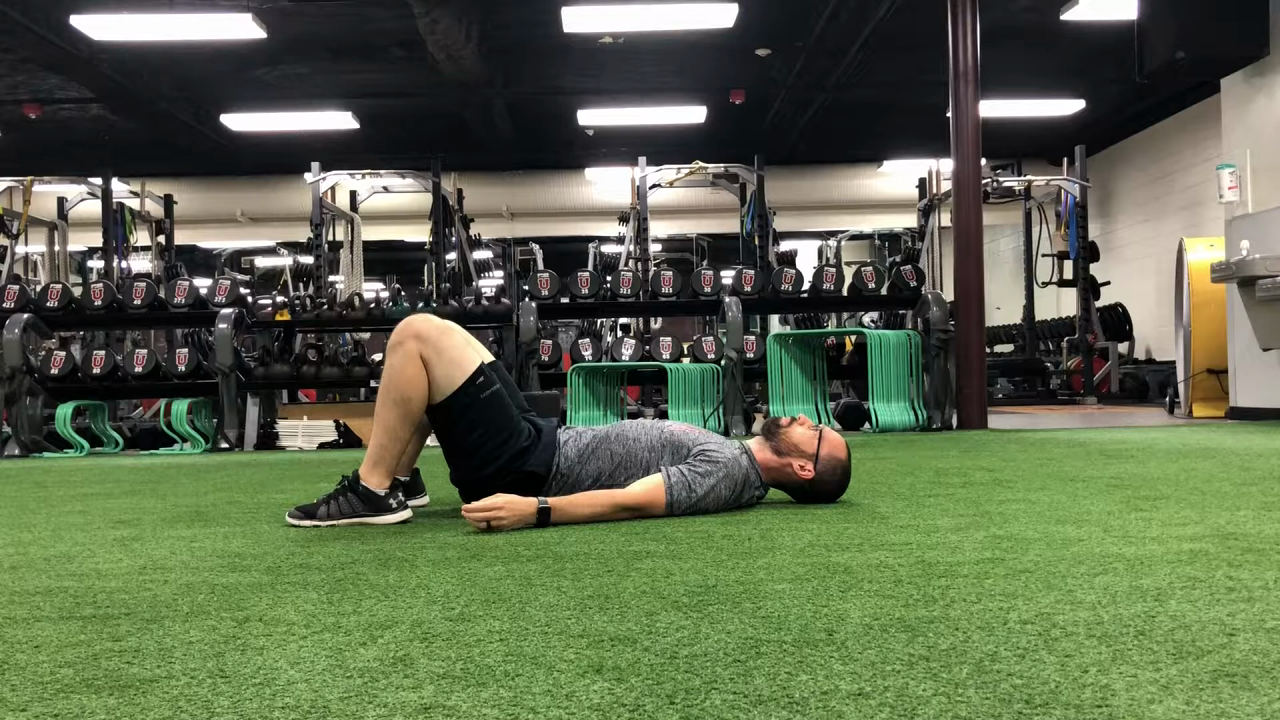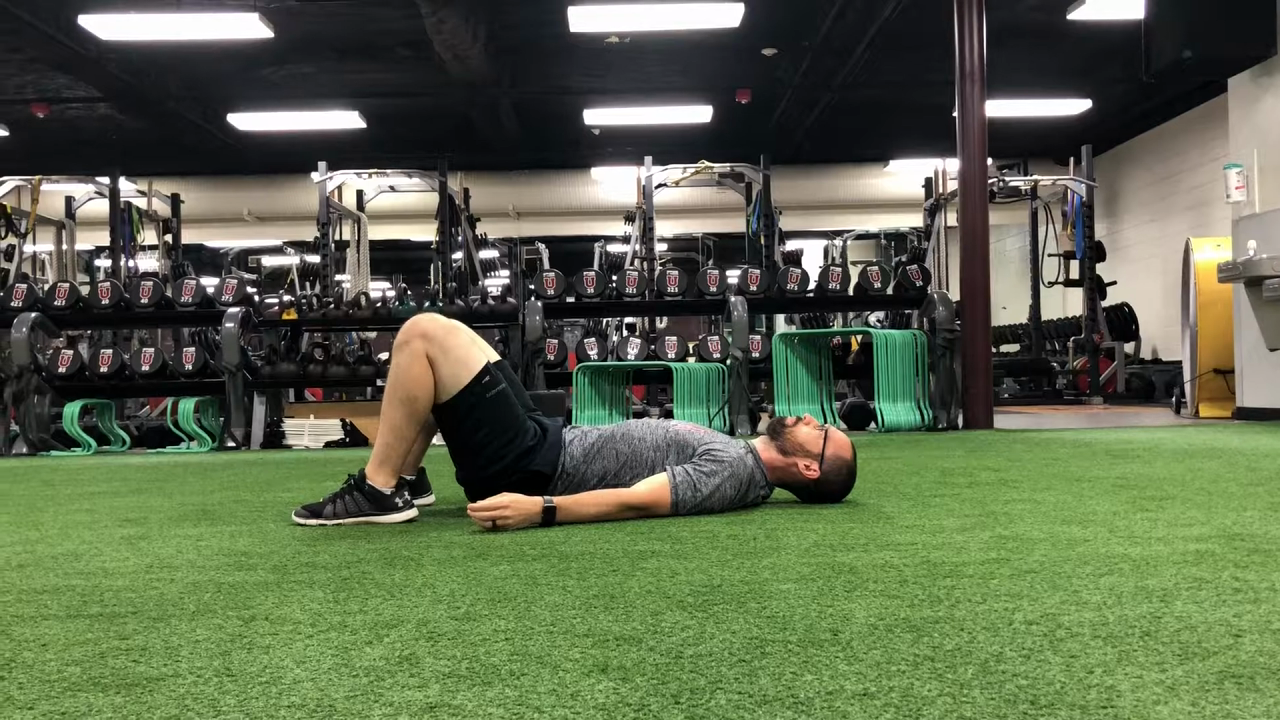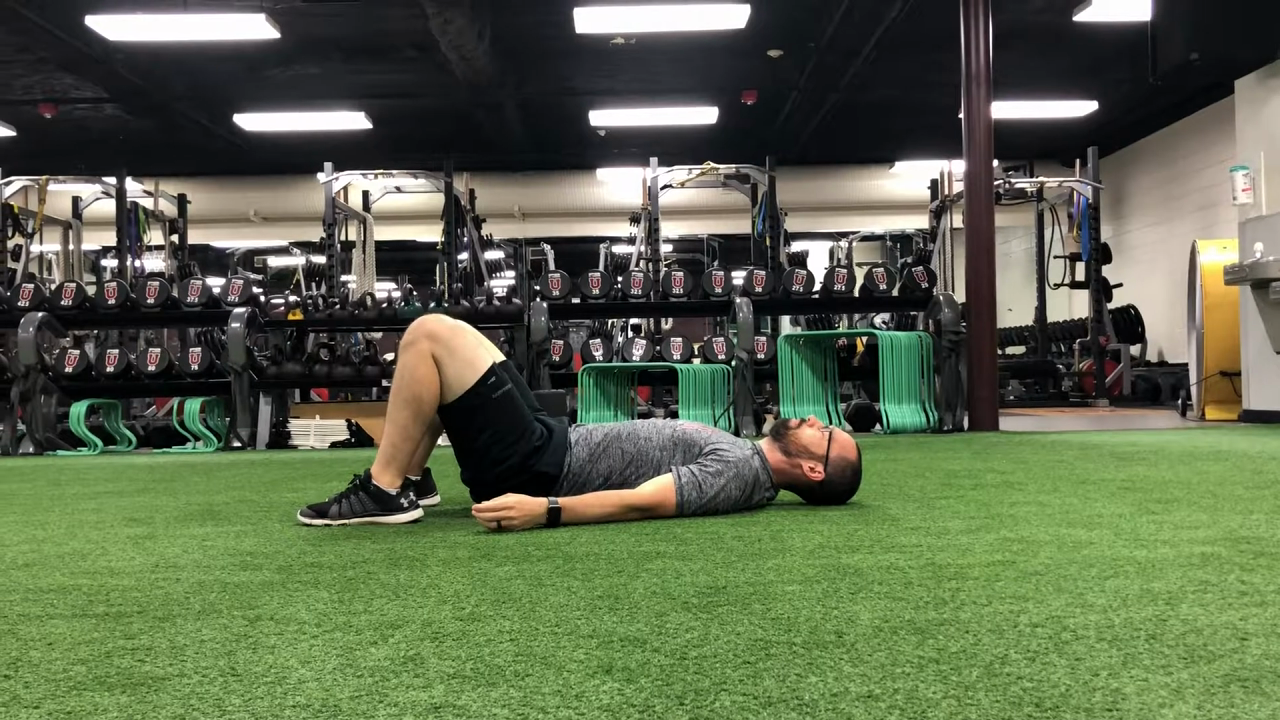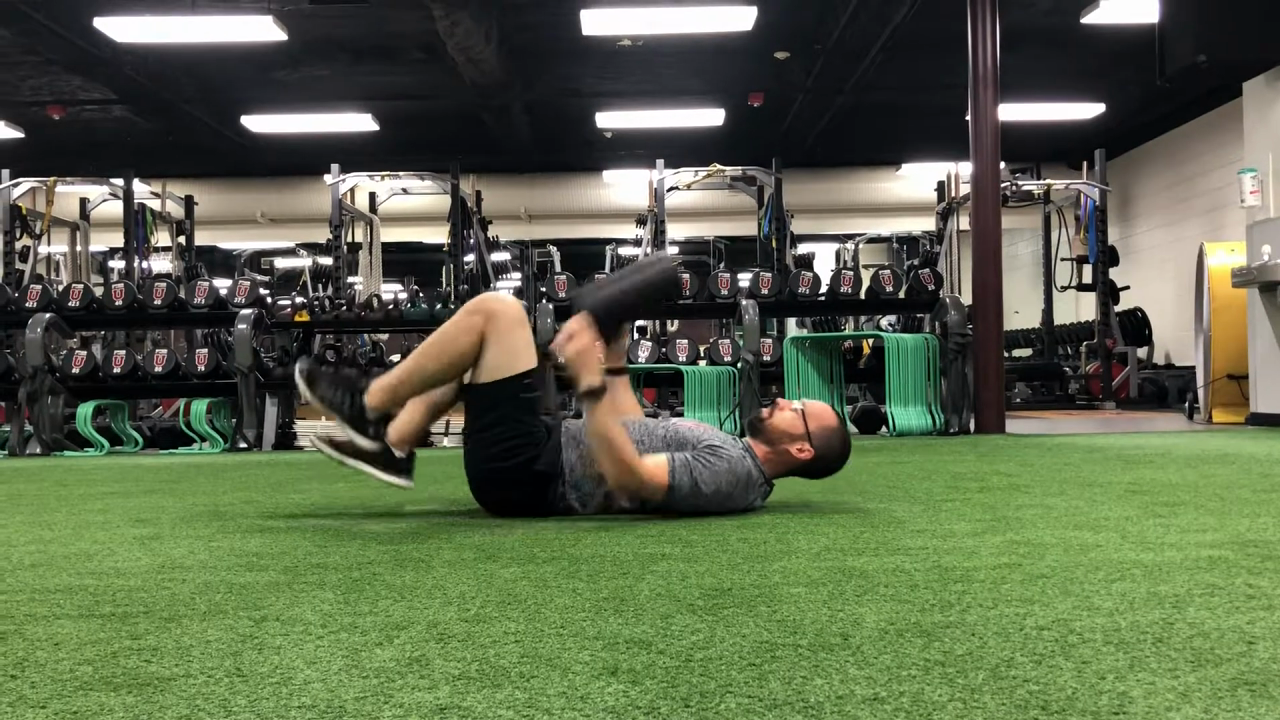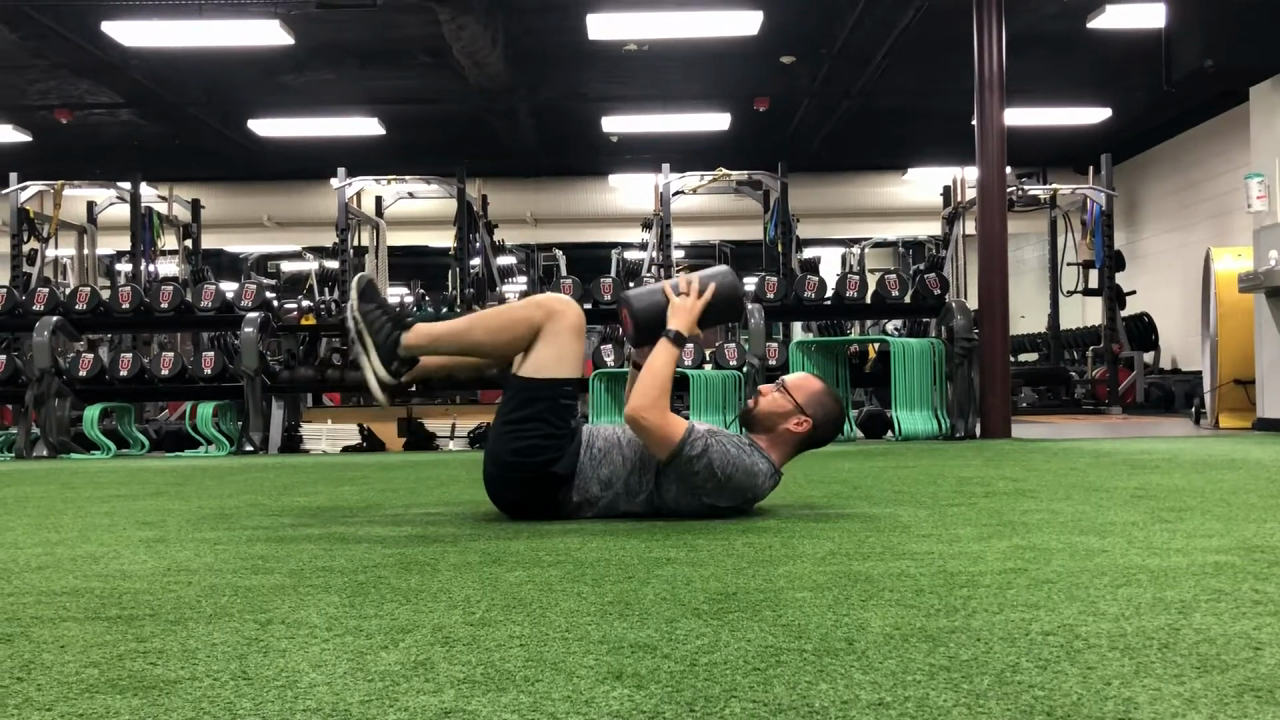
dt=0.4s
person 1, frame 1
left shoulder: (728, 471)
right shoulder: (728, 455)
left elbow: (629, 501)
left wrist: (533, 509)
left hip: (525, 468)
right hip: (546, 438)
left knee: (417, 334)
right knee: (434, 340)
left ankle: (373, 490)
right ankle: (399, 478)
person 1, frame 2
left shoulder: (734, 471)
right shoulder: (735, 456)
left elbow: (634, 501)
left wrist: (537, 507)
left hip: (527, 468)
right hip: (551, 440)
left knee: (423, 333)
right knee: (442, 334)
left ankle: (379, 491)
right ankle: (405, 477)
person 1, frame 3
left shoulder: (739, 471)
right shoulder: (740, 455)
left elbow: (638, 503)
left wrist: (542, 509)
left hip: (533, 467)
right hip: (556, 440)
left knee: (428, 335)
right knee: (444, 338)
left ankle: (385, 490)
right ankle: (409, 477)
person 1, frame 4
left shoulder: (732, 473)
right shoulder: (733, 457)
left elbow: (626, 478)
left wrist: (592, 379)
right wrist: (614, 362)
left hip: (524, 472)
right hip: (537, 442)
left knee: (495, 309)
right knee: (477, 343)
left ankle: (366, 409)
right ankle: (391, 448)
person 1, frame 5
left shoulder: (740, 469)
right shoulder: (741, 456)
left elbow: (642, 415)
right elbow: (652, 422)
left wrist: (677, 331)
right wrist: (648, 354)
left hip: (536, 476)
right hip: (546, 474)
left knee: (557, 311)
right knee: (528, 335)
left ankle: (400, 347)
right ankle: (403, 366)
